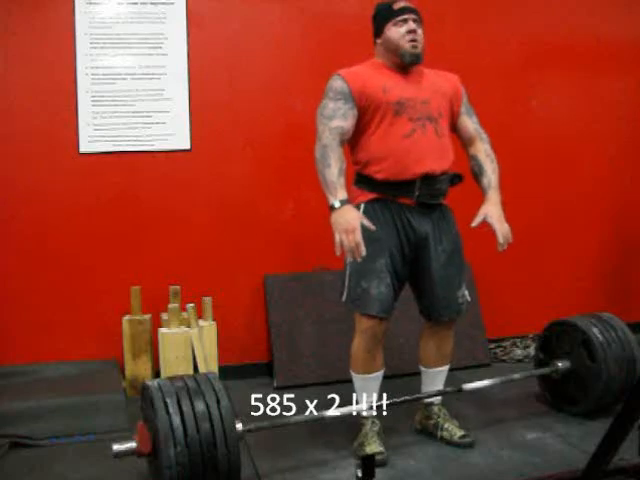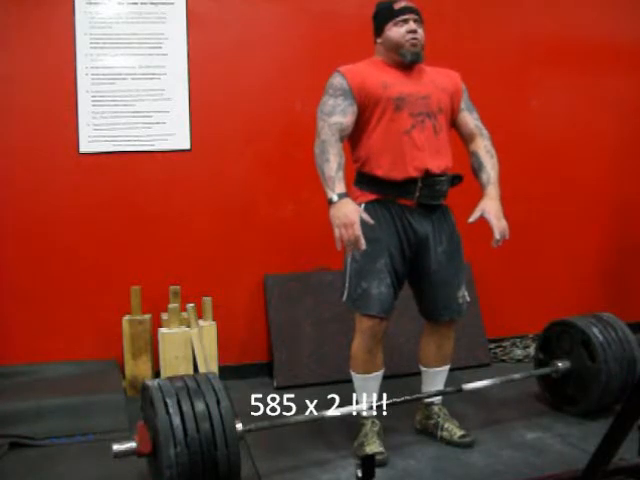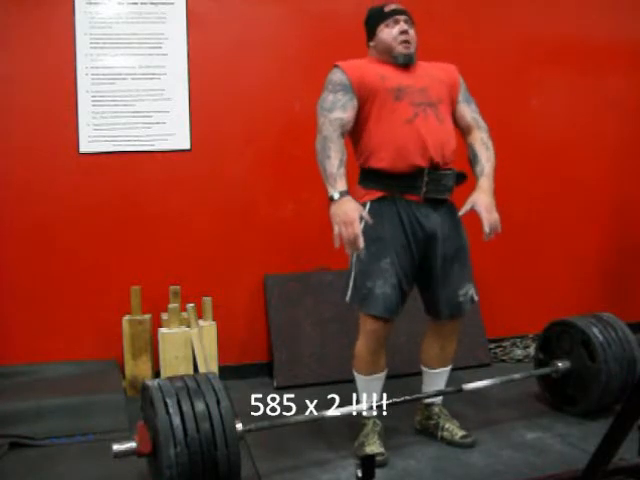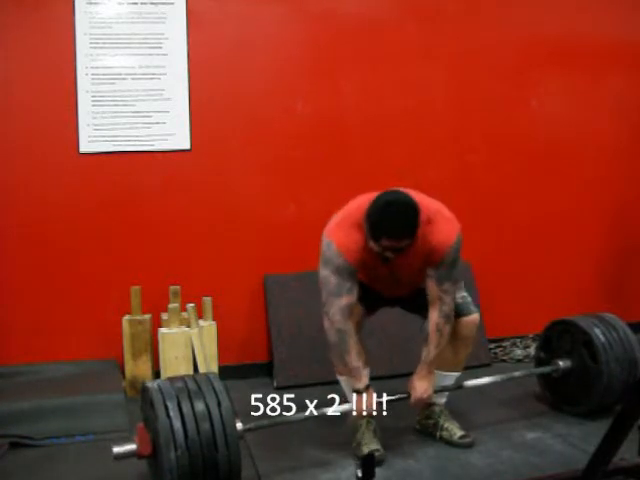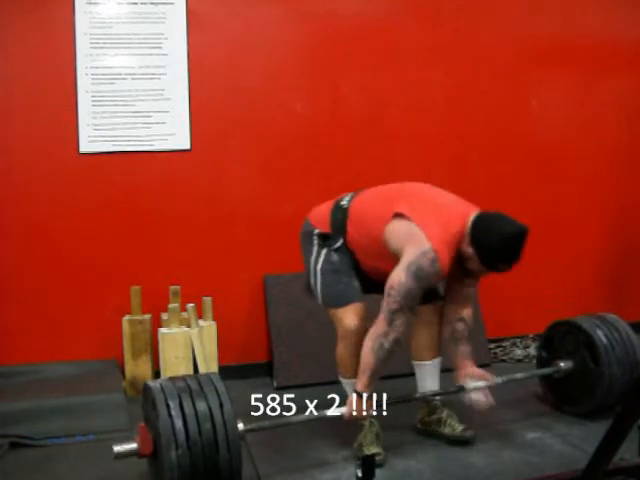
dt=1s
person 1, frame 1
left shoulder: (448, 83)
right shoulder: (351, 81)
left elbow: (478, 142)
right elbow: (329, 142)
left wrist: (493, 200)
right wrist: (340, 205)
left hip: (434, 209)
right hip: (379, 209)
left knee: (444, 314)
right knee: (371, 318)
left ankle: (431, 410)
right ankle: (368, 423)
person 1, frame 2
left shoulder: (448, 81)
right shoulder: (351, 78)
left elbow: (478, 137)
right elbow: (328, 137)
left wrist: (492, 195)
right wrist: (338, 198)
left hip: (435, 210)
right hip: (379, 209)
left knee: (444, 315)
right knee: (371, 319)
left ankle: (431, 410)
right ankle: (368, 423)
person 1, frame 3
left shoulder: (445, 75)
right shoulder: (350, 75)
left elbow: (477, 130)
right elbow: (329, 134)
left wrist: (485, 187)
right wrist: (339, 196)
left hip: (442, 208)
right hip: (385, 207)
left knee: (449, 316)
right knee: (376, 321)
left ankle: (431, 410)
right ankle: (369, 423)
person 1, frame 4
left shoulder: (444, 232)
right shoulder: (342, 236)
left elbow: (440, 306)
right elbow: (336, 319)
left wrist: (425, 372)
right wrist: (360, 389)
left hip: (419, 280)
right hip: (364, 280)
left knee: (467, 321)
right knee: (344, 321)
left ankle: (433, 411)
right ankle: (365, 420)
person 1, frame 5
left shoulder: (473, 236)
right shoulder: (430, 252)
left elbow: (459, 307)
right elbow: (391, 324)
left wrist: (465, 366)
right wrist: (362, 392)
left hip: (372, 238)
right hip: (330, 235)
left knee: (431, 309)
right knee: (352, 324)
left ankle: (432, 411)
right ankle: (366, 424)
